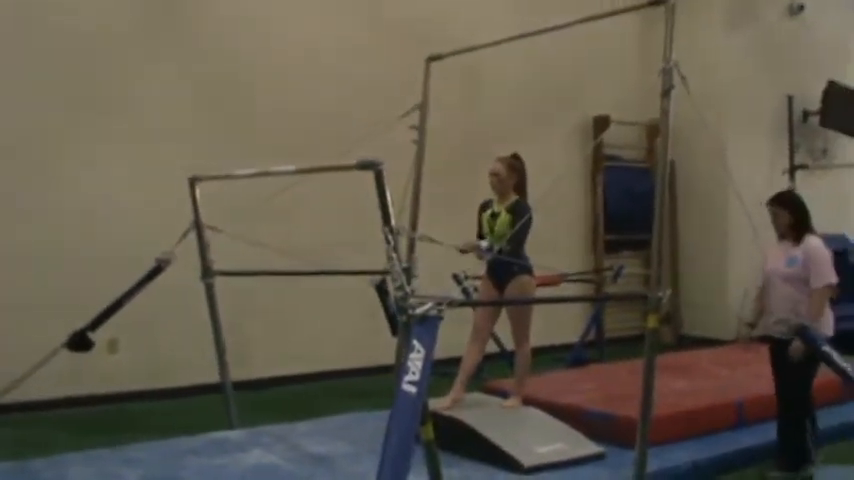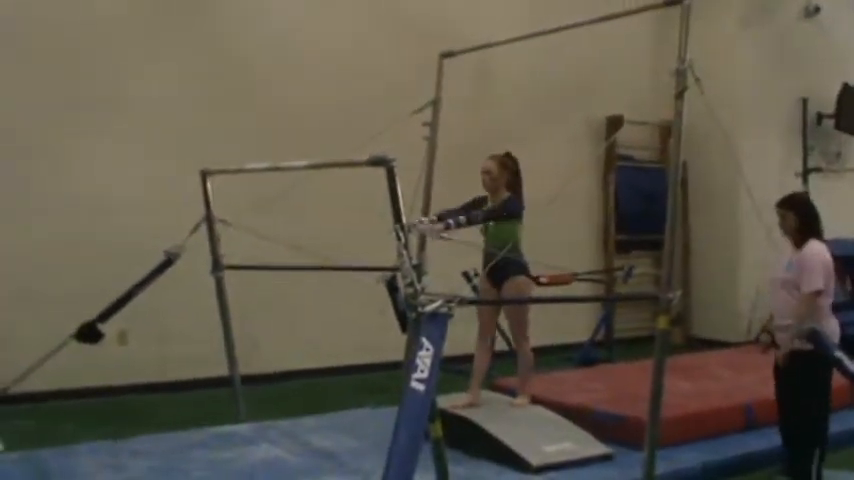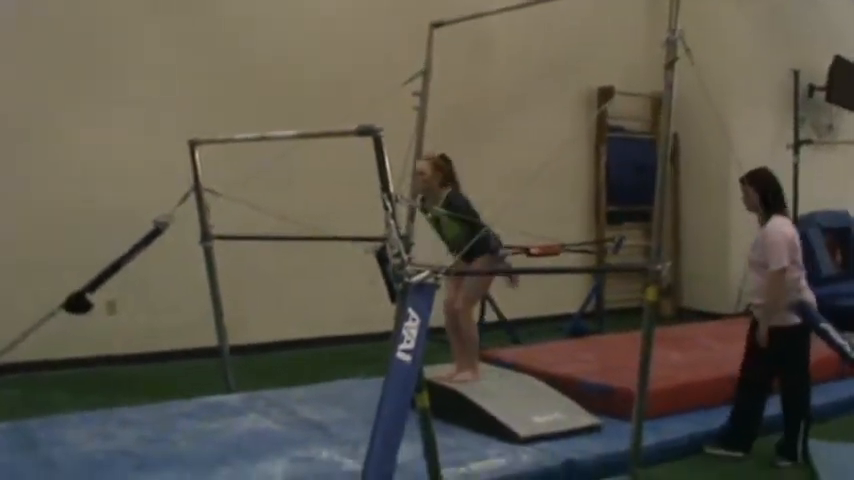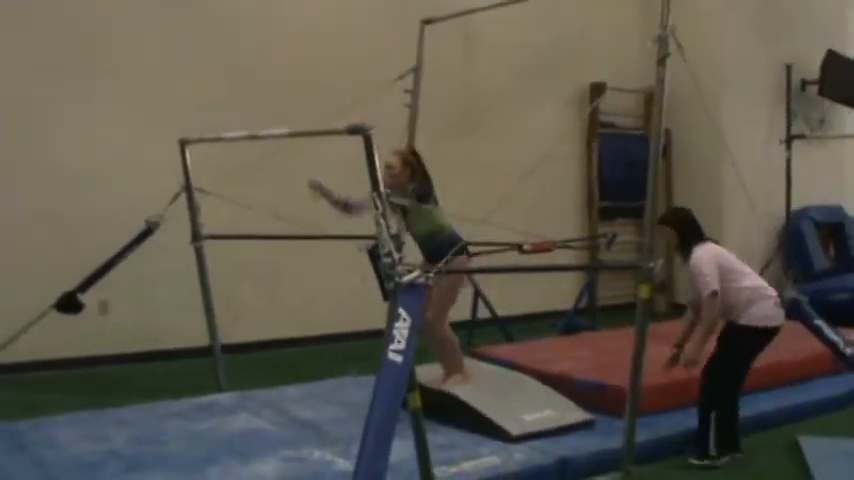
dt=0.5s
person 1, frame 1
left shoulder: (813, 248)
right shoulder: (775, 248)
left elbow: (820, 296)
right elbow: (766, 289)
left wrist: (803, 337)
right wrist: (754, 323)
right hip: (779, 335)
left knee: (797, 399)
right knee: (785, 400)
person 1, frame 2
left shoulder: (814, 252)
right shoulder: (796, 251)
left elbow: (808, 303)
left wrist: (788, 343)
right wrist: (771, 331)
left hip: (811, 348)
right hip: (789, 344)
left knee: (810, 413)
right knee: (787, 410)
person 1, frame 3
left shoulder: (777, 229)
right shoulder: (769, 226)
left elbow: (779, 280)
left wrist: (765, 323)
right wrist: (761, 320)
left hip: (788, 321)
right hip: (770, 319)
left knee: (793, 386)
right knee: (751, 380)
left ankle: (794, 450)
right ankle: (736, 441)
person 1, frame 4
left shoulder: (700, 258)
right shoulder: (702, 253)
left elbow: (712, 309)
right elbow: (696, 309)
left wrist: (695, 348)
right wrist: (680, 345)
left hip: (759, 316)
right hip: (749, 316)
left knee: (715, 379)
right knee: (723, 379)
left ankle: (713, 450)
right ankle: (727, 443)
person 2, frame 1
left shoulder: (521, 209)
right shoulder: (485, 208)
left elbow: (515, 247)
left wrist: (482, 246)
right wrist: (478, 250)
left hip: (517, 275)
right hip: (492, 274)
left knee: (520, 338)
right knee: (478, 334)
left ankle: (516, 395)
right ankle: (457, 391)
person 2, frame 2
left shoulder: (512, 205)
right shoulder: (481, 202)
left elbow: (481, 217)
right elbow: (456, 213)
left wrist: (444, 226)
right wrist: (429, 221)
left hip: (514, 274)
right hip: (489, 273)
left knee: (520, 338)
right knee: (484, 335)
left ankle: (523, 393)
right ankle: (473, 393)
person 2, frame 3
left shoulder: (455, 201)
right shoulder: (426, 203)
left elbow: (482, 232)
left wrist: (504, 266)
right wrist: (453, 257)
left hip: (485, 253)
right hip: (462, 255)
left knee: (461, 307)
right knee: (449, 307)
left ankle: (472, 368)
right ankle: (460, 365)
person 2, frame 4
left shoulder: (422, 191)
right shoulder: (394, 196)
right elbow: (354, 207)
right wrist: (328, 194)
left hip: (455, 255)
right hip: (433, 258)
left knee: (434, 320)
right knee: (421, 318)
left ankle: (460, 371)
right ankle: (450, 370)
